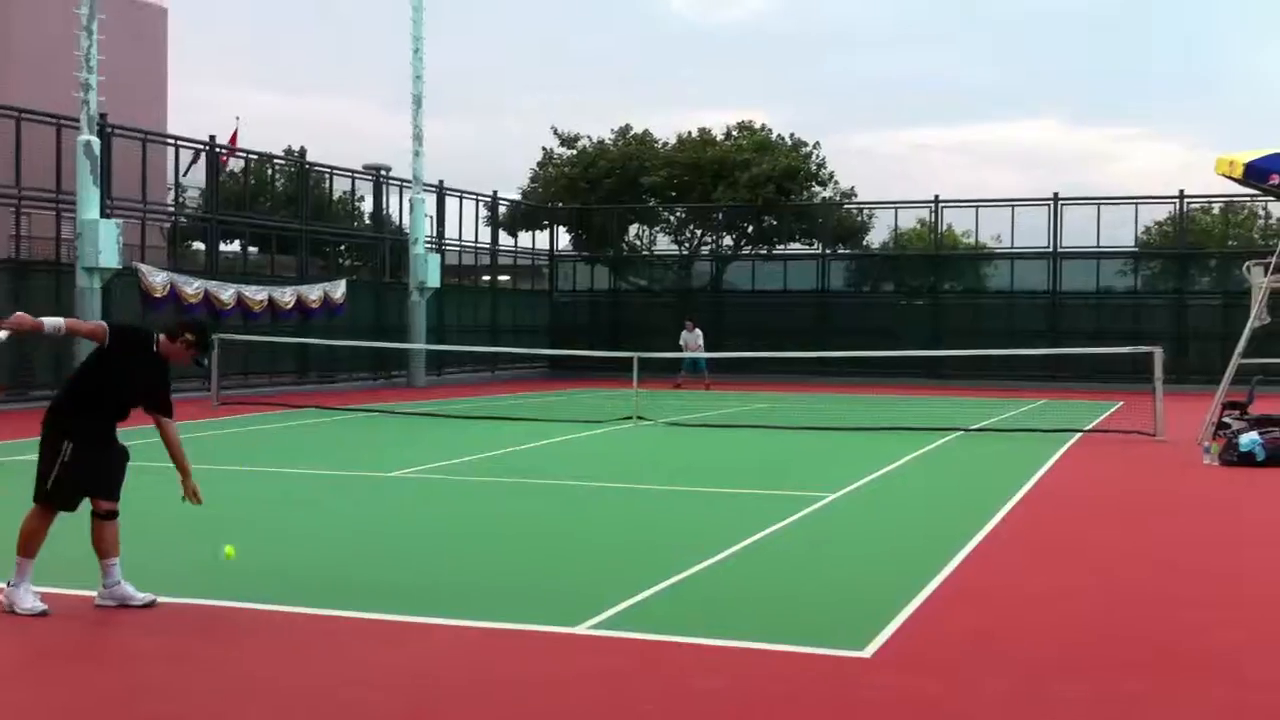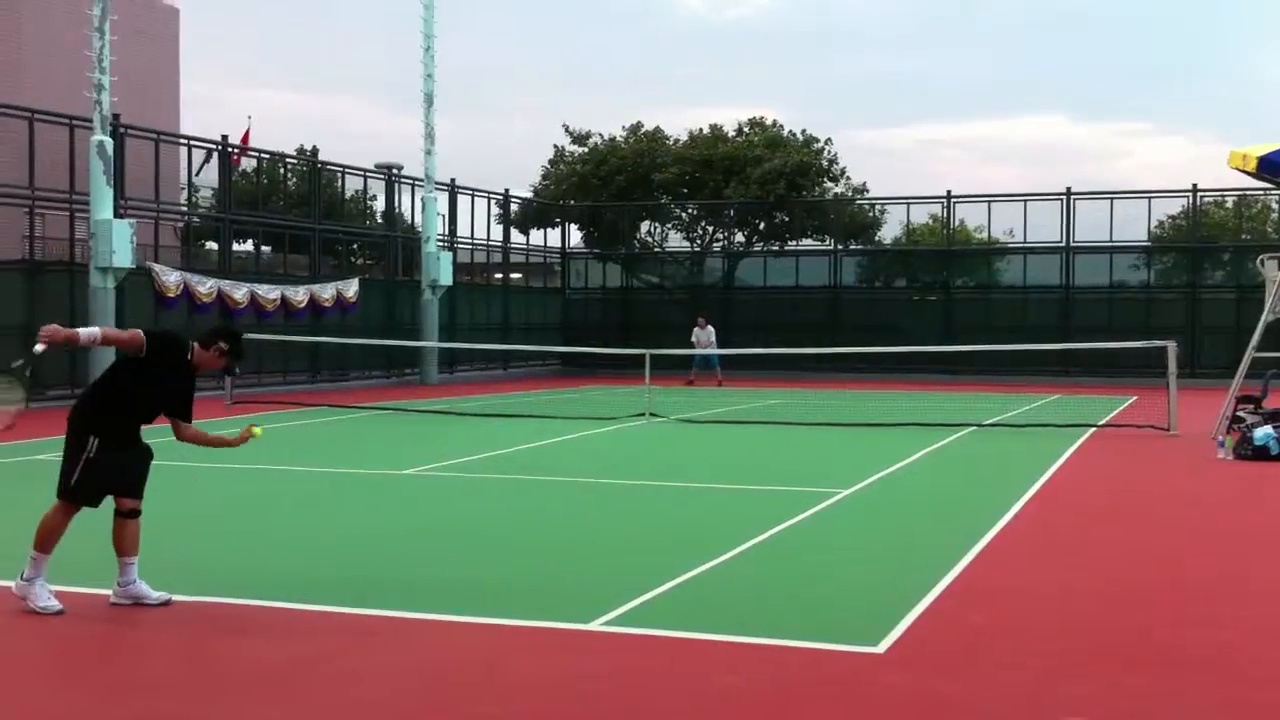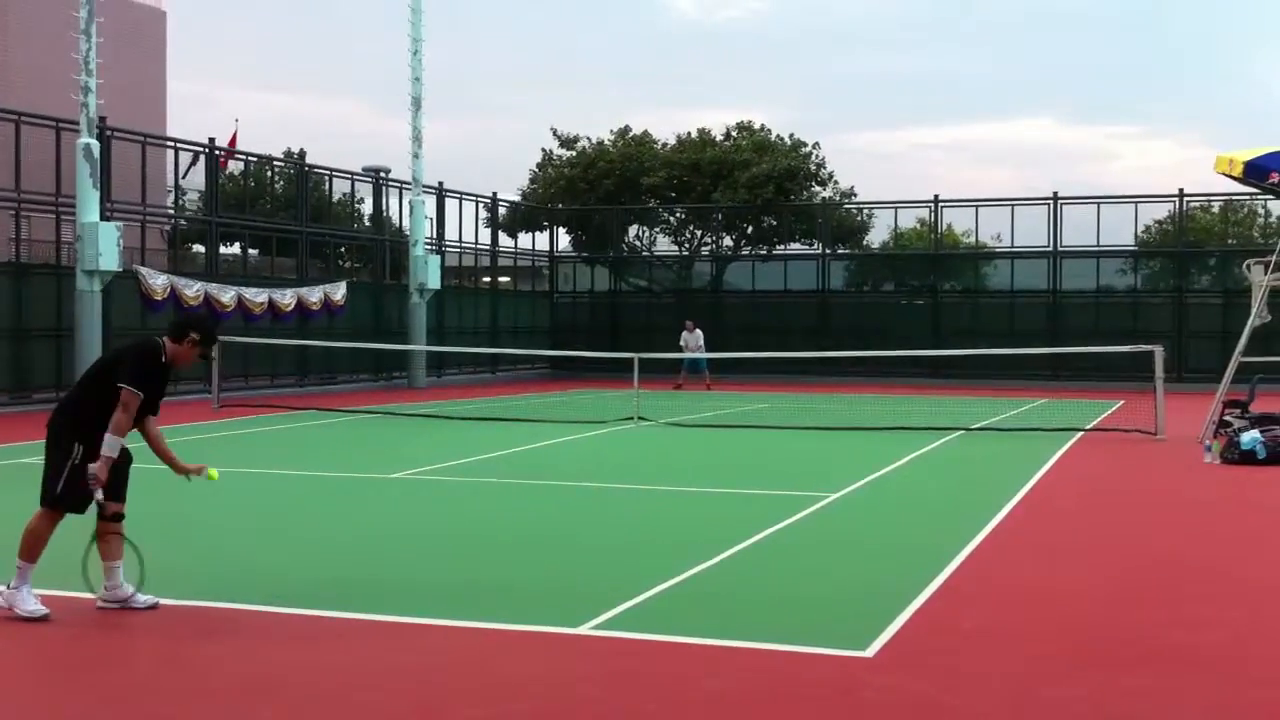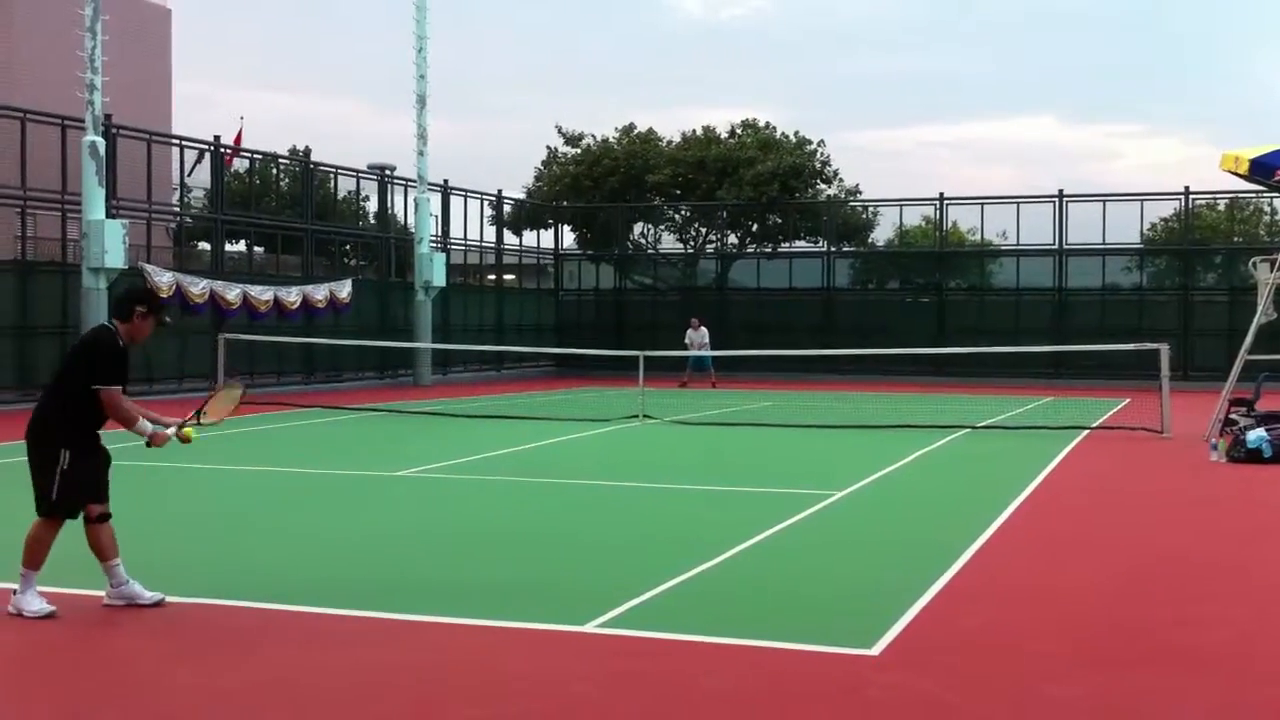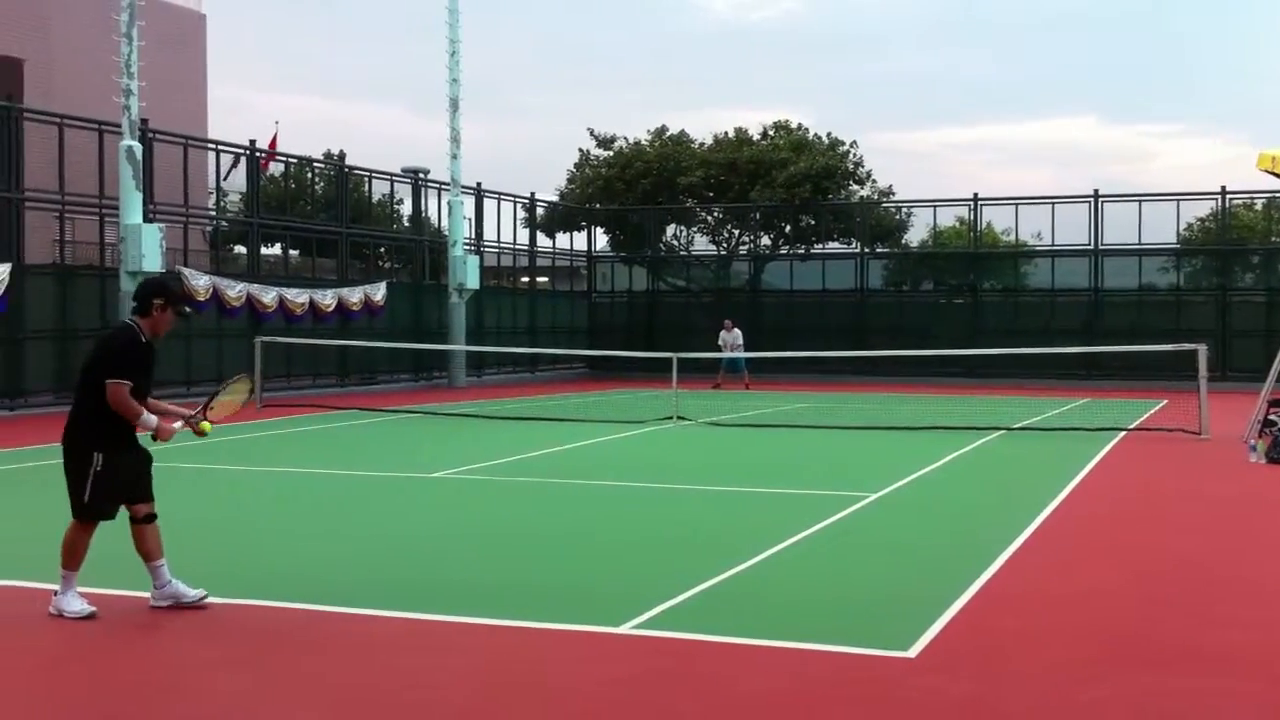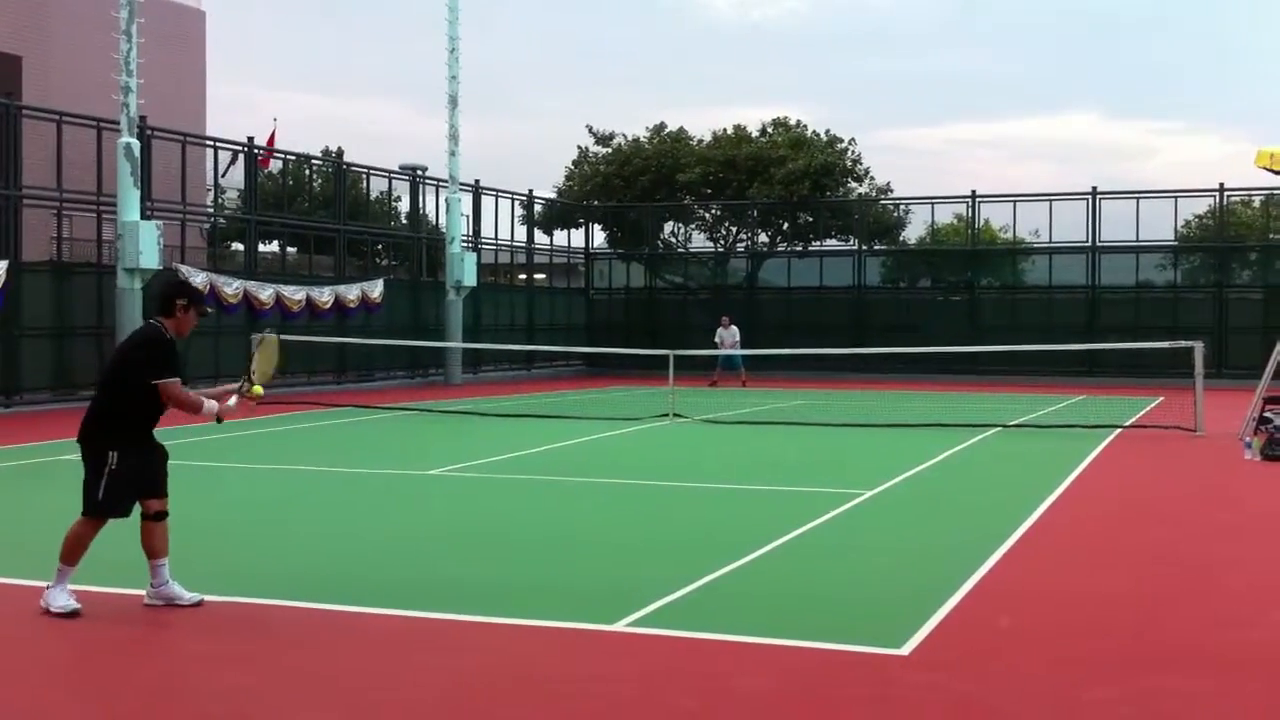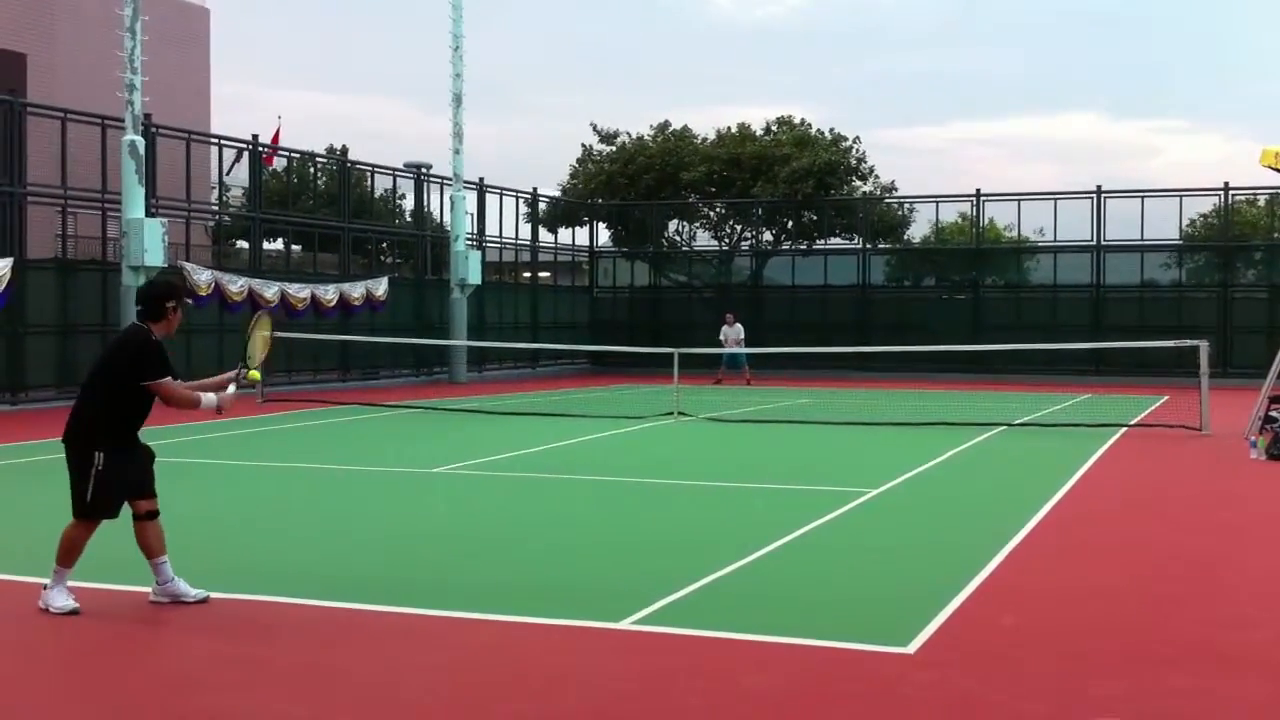
dt=0.4s
person 1, frame 1
left shoulder: (158, 374)
right shoulder: (131, 339)
left elbow: (167, 428)
right elbow: (85, 328)
left wrist: (187, 478)
right wrist: (37, 323)
left hip: (102, 437)
right hip: (67, 430)
left knee: (107, 507)
right knee: (47, 506)
left ankle: (112, 586)
person 1, frame 2
left shoulder: (185, 379)
right shoulder: (170, 346)
left elbow: (183, 431)
right elbow: (119, 336)
left wrist: (231, 441)
right wrist: (71, 335)
left hip: (126, 436)
right hip: (93, 427)
left knee: (130, 505)
right knee: (68, 503)
left ankle: (127, 584)
right ankle: (31, 580)
person 1, frame 3
left shoulder: (160, 369)
right shoulder: (145, 354)
left elbow: (146, 424)
right elbow: (124, 411)
left wrist: (178, 465)
right wrist: (104, 460)
left hip: (102, 439)
right hip: (74, 433)
left knee: (113, 509)
right knee: (54, 509)
left ankle: (114, 588)
person 1, frame 4
left shoulder: (112, 344)
right shoulder: (105, 345)
left elbow: (119, 402)
right elbow: (113, 407)
left wrist: (164, 421)
right wrist: (150, 431)
left hip: (80, 439)
right hip: (55, 439)
left knee: (97, 511)
right knee: (53, 515)
left ankle: (119, 585)
right ankle: (24, 592)
person 1, frame 5
left shoulder: (141, 344)
right shoulder: (124, 341)
right elbow: (118, 399)
left wrist: (181, 413)
right wrist: (155, 425)
left hip: (121, 442)
right hip: (92, 443)
left knee: (144, 511)
right knee: (87, 518)
left ankle: (164, 587)
right ankle: (64, 594)
person 1, frame 6
left shoulder: (159, 341)
right shoulder: (154, 341)
left elbow: (173, 395)
right elbow: (176, 398)
left wrist: (221, 392)
right wrist: (215, 408)
left hip: (136, 438)
right hip: (108, 439)
left knee: (156, 507)
right knee: (96, 515)
left ankle: (160, 585)
right ankle: (56, 588)
person 1, frame 7
left shoulder: (146, 343)
right shoulder: (139, 345)
left elbow: (174, 387)
right elbow: (172, 397)
left wrist: (223, 380)
right wrist: (217, 400)
left hip: (121, 440)
right hip: (94, 441)
left knee: (147, 508)
right knee: (89, 517)
left ankle: (165, 583)
right ankle: (55, 588)
